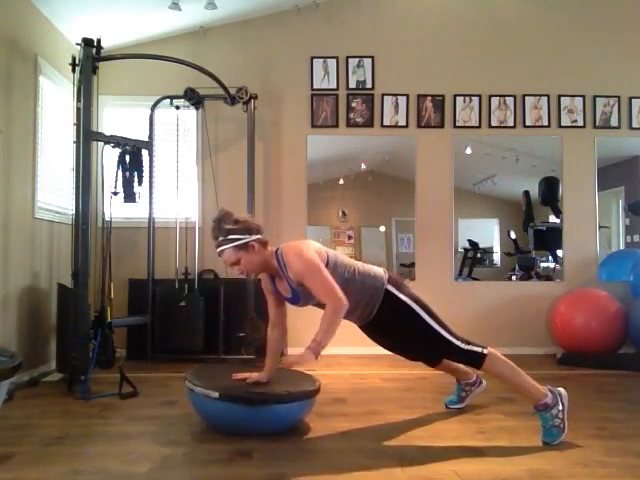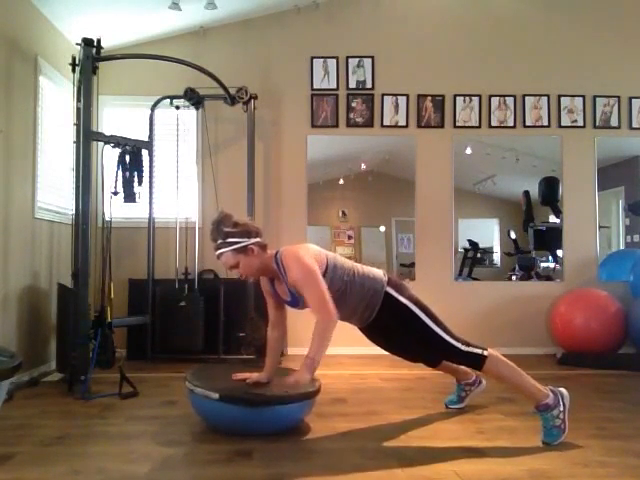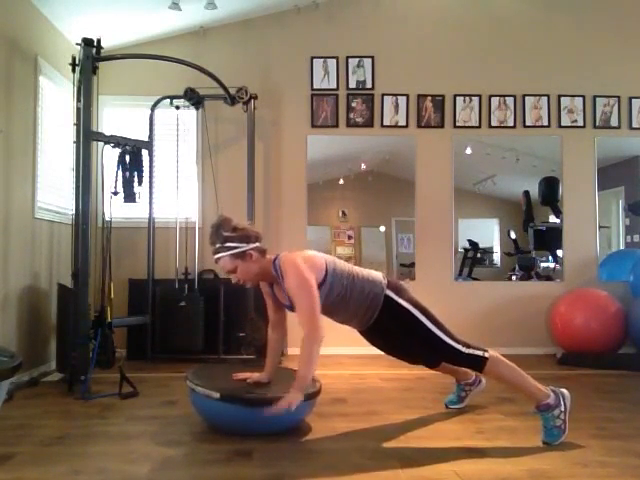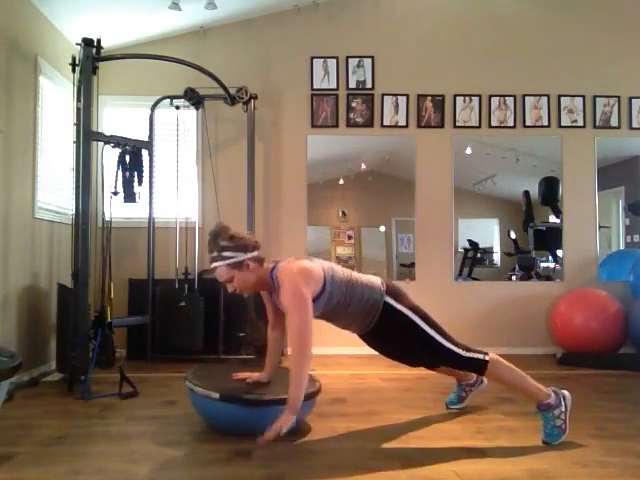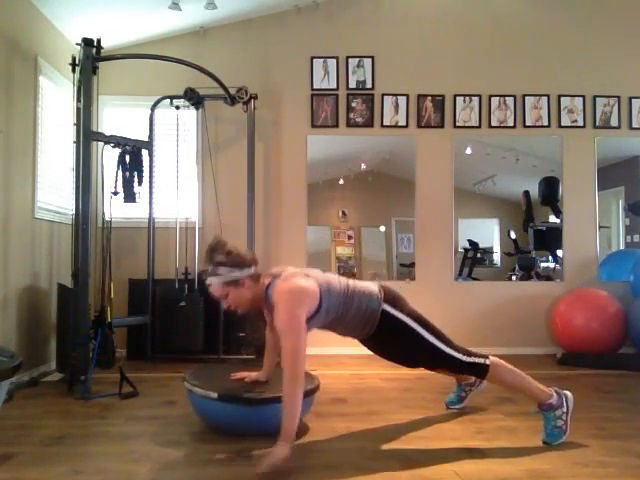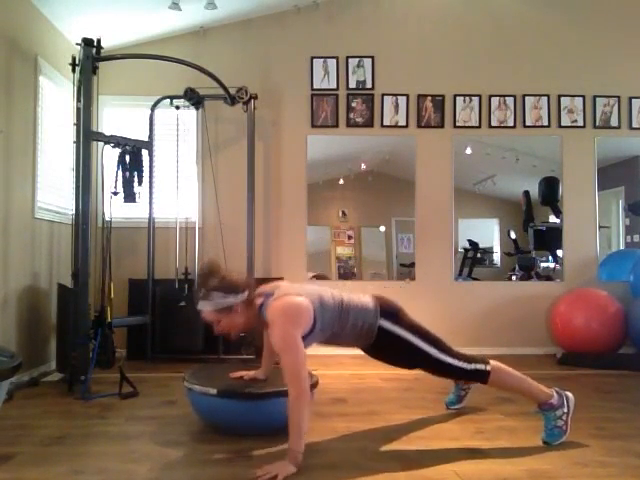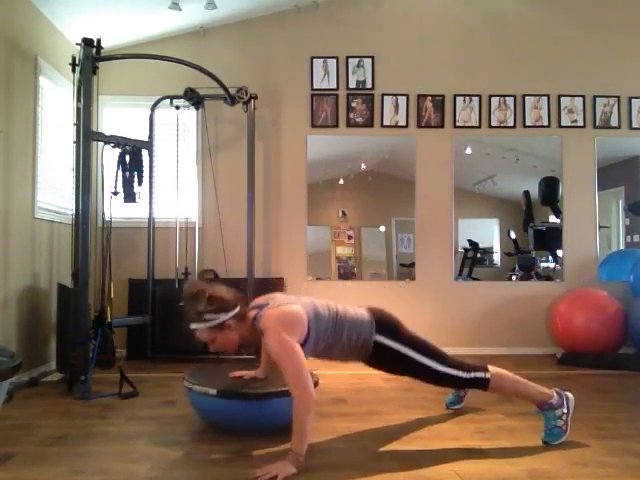
dt=0.1s
person 1, frame 1
left shoulder: (296, 257)
right shoulder: (269, 277)
left elbow: (337, 303)
right elbow: (276, 326)
left wrist: (311, 350)
right wrist: (266, 373)
left hip: (386, 297)
right hip: (368, 315)
left knee: (458, 348)
right knee: (425, 354)
left ankle: (547, 399)
right ankle: (469, 382)
person 1, frame 2
left shoulder: (295, 262)
right shoulder: (268, 278)
left elbow: (328, 315)
right elbow: (276, 327)
left wrist: (308, 368)
right wrist: (266, 374)
left hip: (386, 299)
right hip: (367, 317)
left knee: (458, 350)
right knee: (424, 355)
left ankle: (548, 399)
right ankle: (468, 382)
person 1, frame 3
left shoulder: (294, 269)
right shoulder: (268, 279)
left elbow: (313, 332)
right elbow: (276, 327)
left wrist: (298, 389)
right wrist: (266, 373)
left hip: (386, 302)
right hip: (368, 319)
left knee: (459, 352)
right knee: (425, 357)
left ankle: (549, 400)
right ankle: (467, 383)
person 1, frame 4
left shoulder: (290, 281)
right shoulder: (266, 283)
left elbow: (302, 349)
right elbow: (277, 328)
left wrist: (290, 413)
right wrist: (265, 373)
left hip: (385, 307)
right hip: (367, 323)
left knee: (459, 355)
right knee: (424, 359)
left ankle: (550, 400)
right ankle: (467, 383)
person 1, frame 5
left shoulder: (286, 298)
right shoulder: (265, 285)
left elbow: (294, 375)
right elbow: (274, 328)
left wrist: (286, 443)
right wrist: (264, 371)
left hip: (384, 313)
right hip: (368, 322)
left knee: (460, 360)
right knee: (423, 361)
left ankle: (552, 401)
right ankle: (464, 386)
person 1, frame 6
left shoulder: (281, 316)
right shoulder: (260, 297)
left elbow: (300, 391)
right wrist: (262, 371)
left hip: (381, 325)
right hip: (365, 323)
left knee: (459, 366)
left ankle: (552, 400)
right ankle: (463, 384)
person 1, frame 7
left shoulder: (273, 328)
right shoulder: (256, 308)
left elbow: (304, 398)
right wrist: (261, 370)
left hip: (376, 336)
right hip: (363, 328)
left knee: (455, 373)
left ankle: (552, 400)
right ankle: (461, 386)
